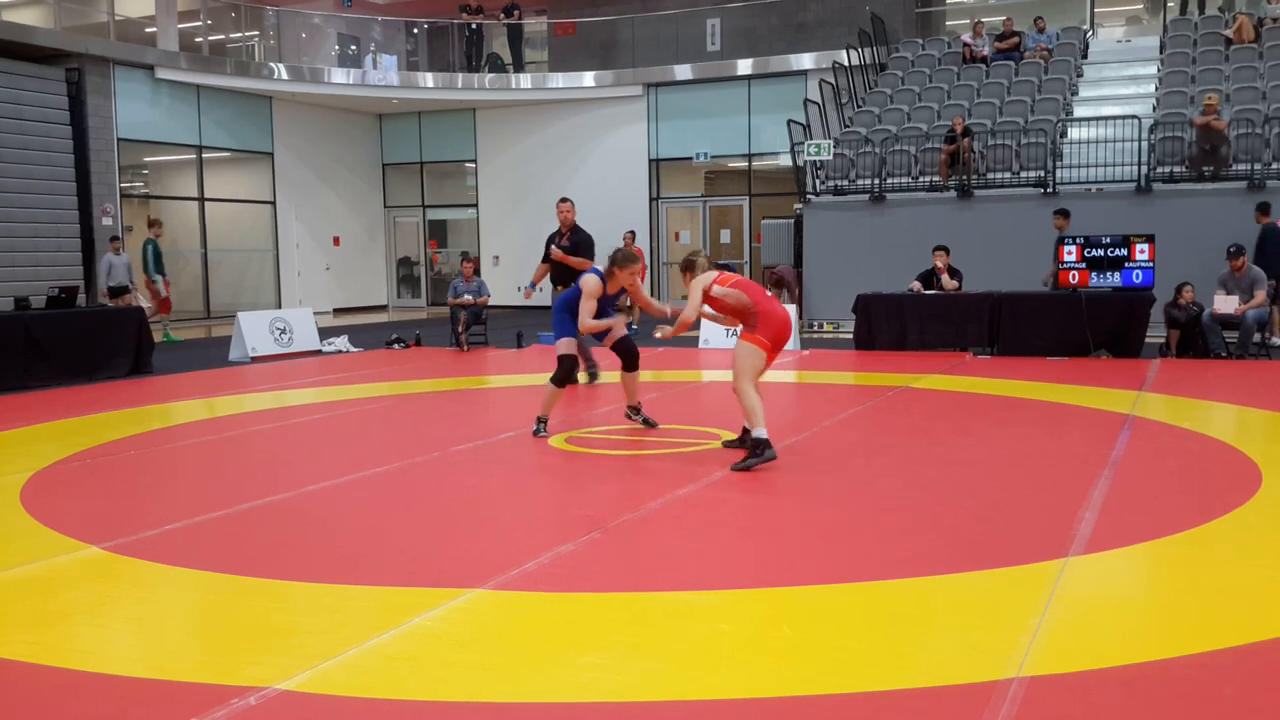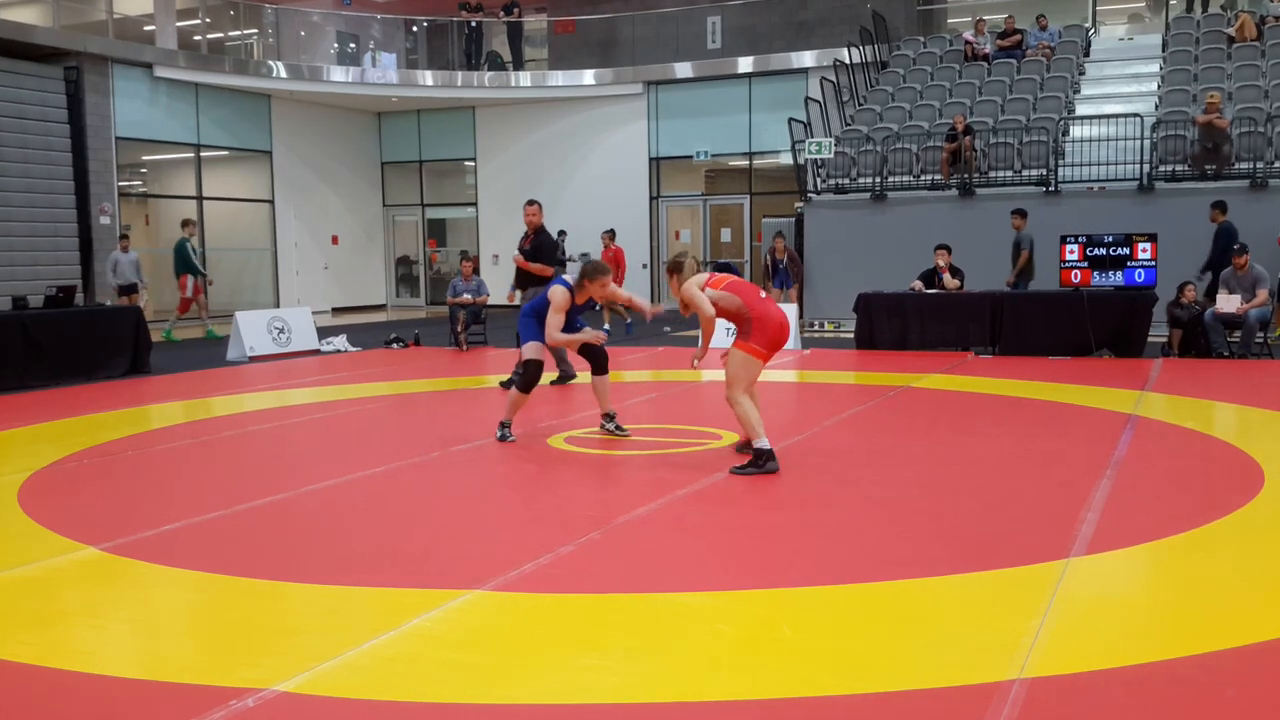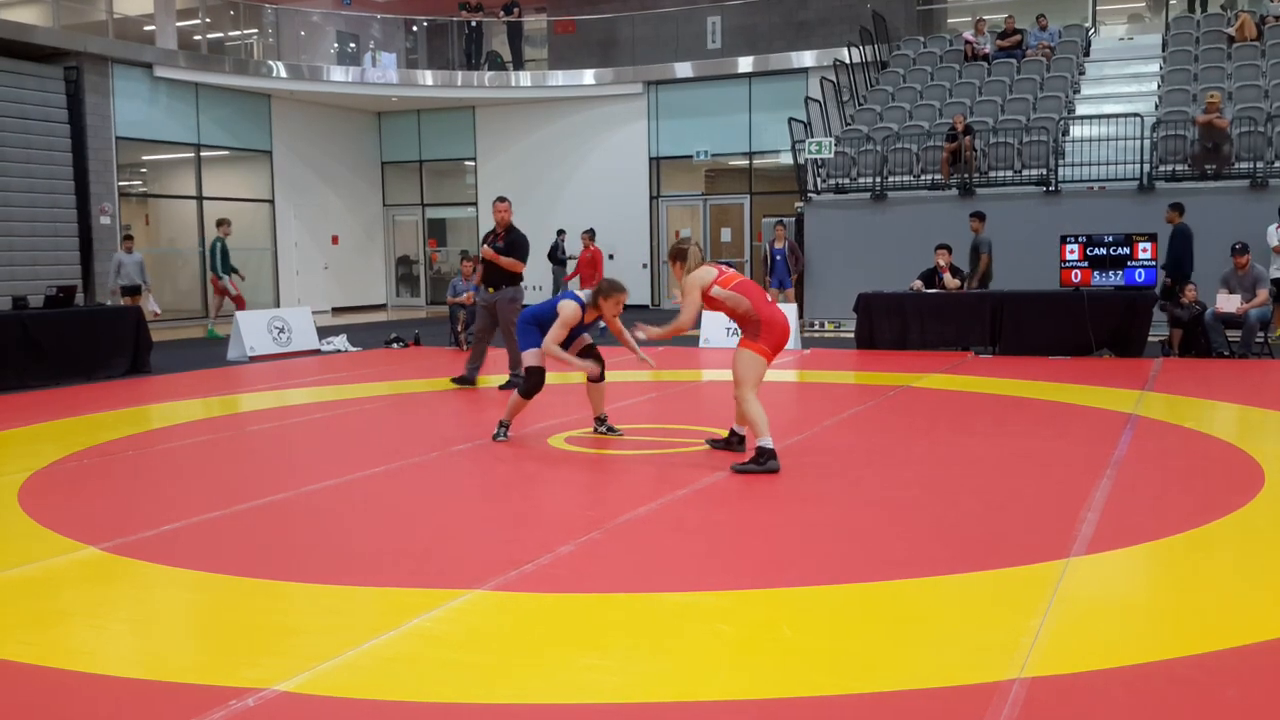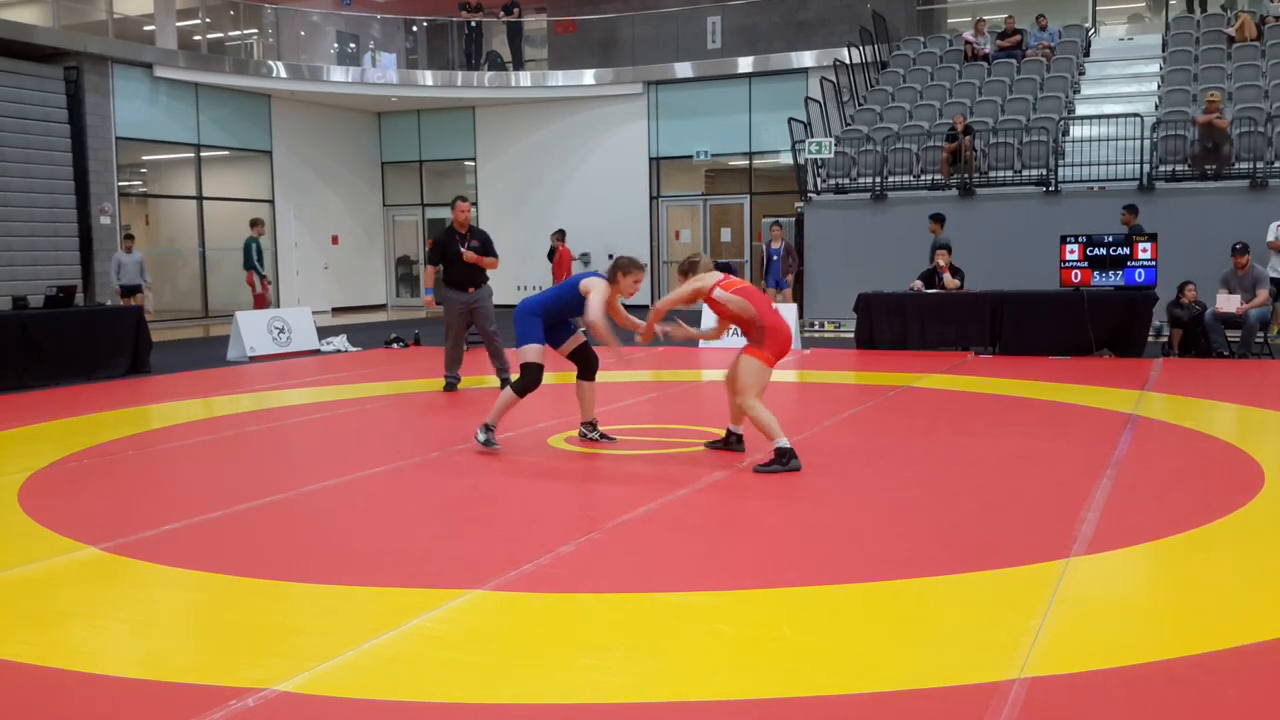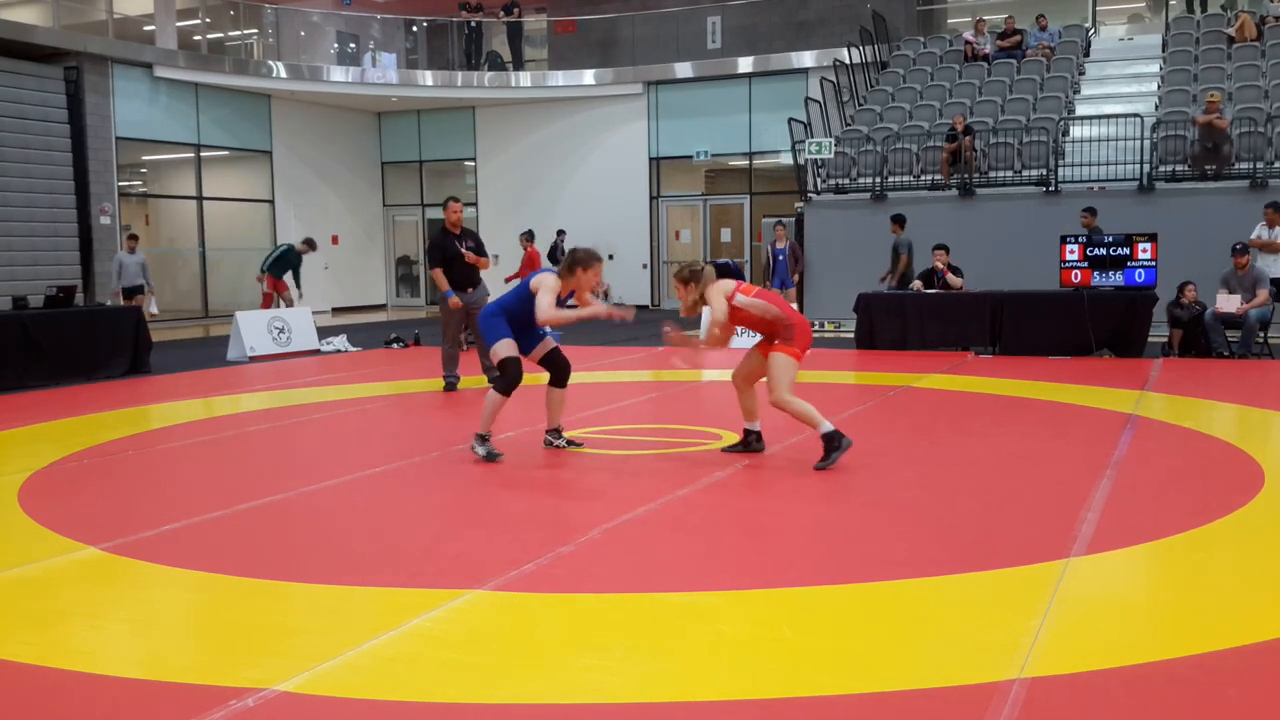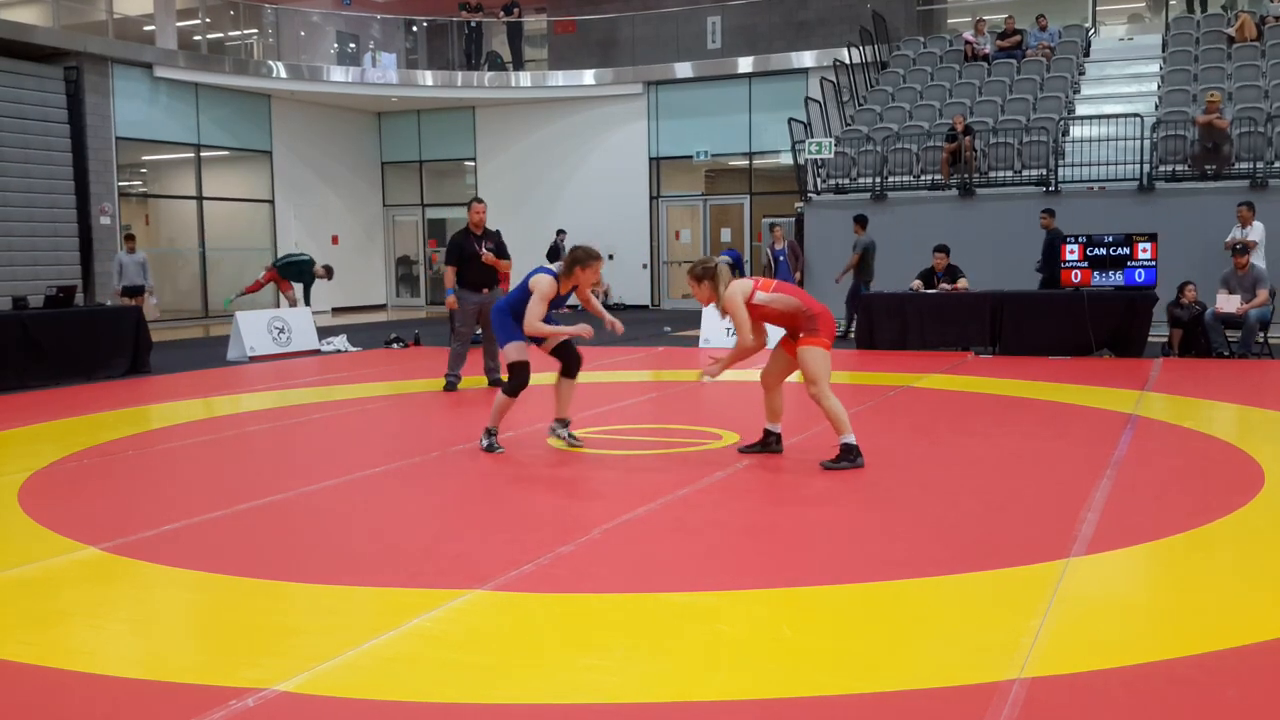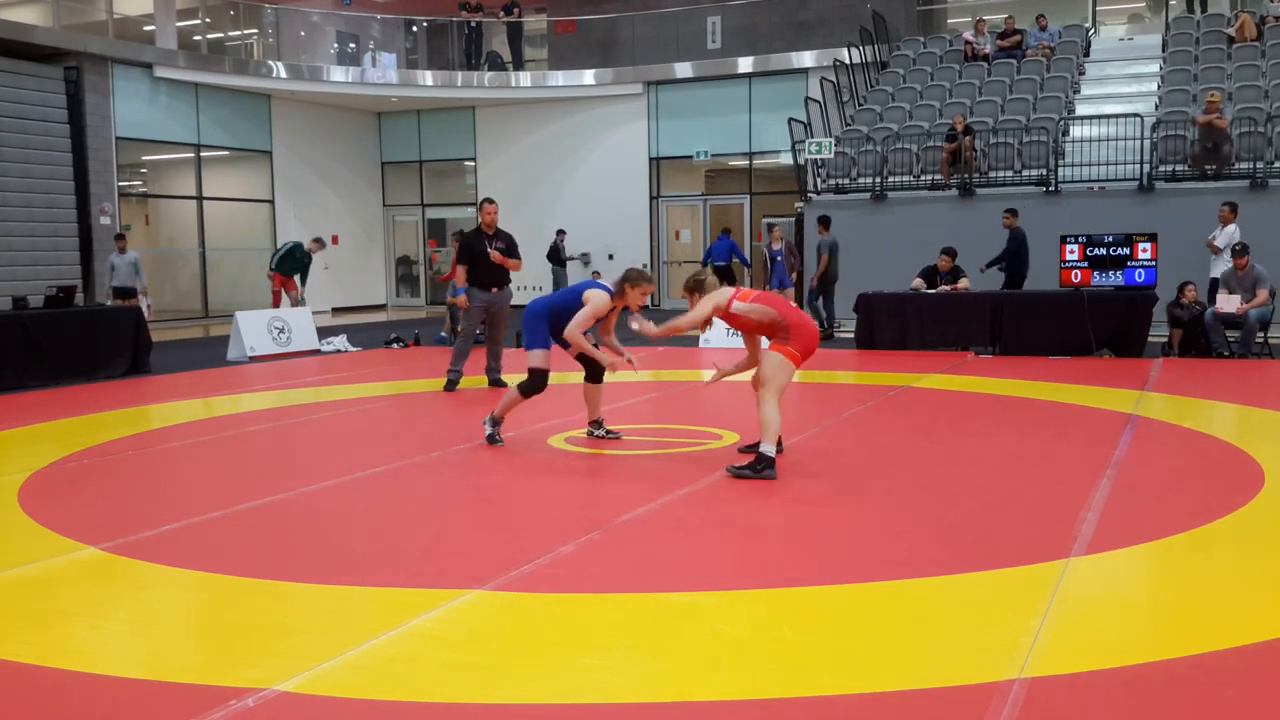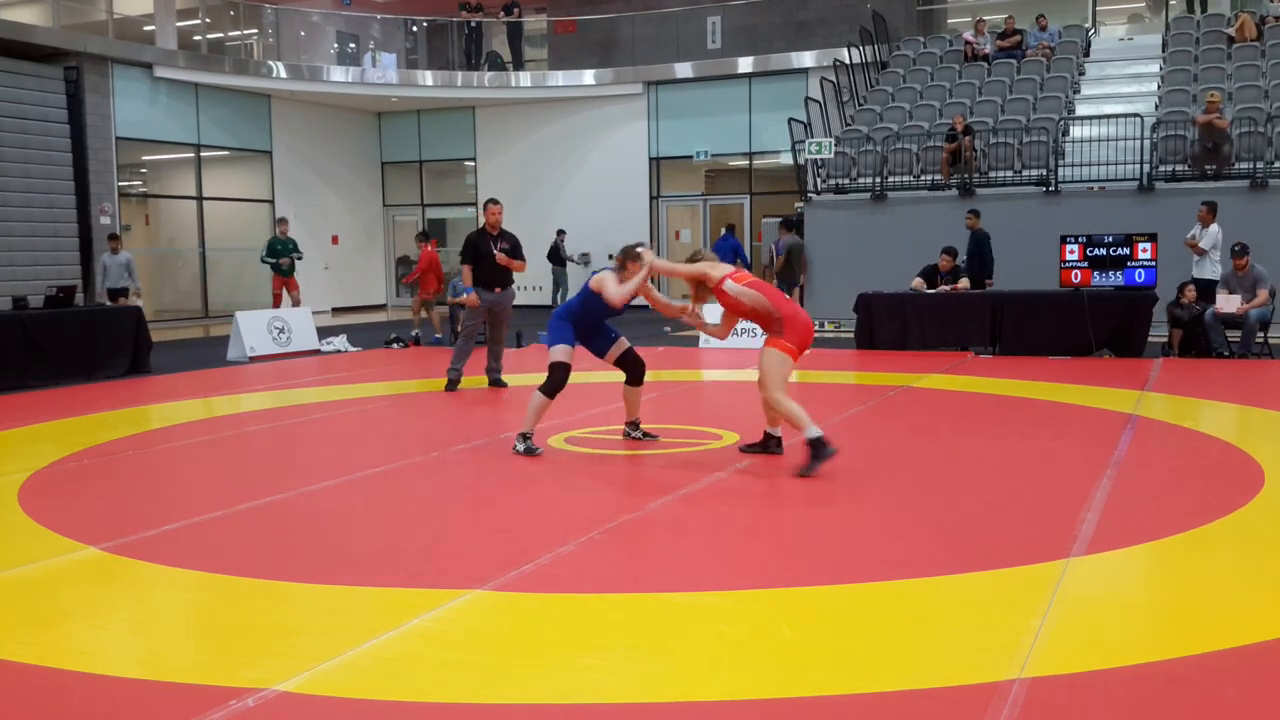
dt=0.5s
person 1, frame 1
left shoulder: (698, 282)
right shoulder: (723, 278)
left elbow: (688, 319)
left wrist: (671, 331)
right wrist: (709, 315)
left hip: (764, 321)
right hip: (779, 319)
left knee: (742, 385)
right knee: (747, 380)
left ankle: (761, 445)
right ankle: (750, 434)
person 1, frame 2
left shoulder: (688, 286)
right shoulder: (712, 280)
left elbow: (709, 314)
left wrist: (702, 348)
right wrist: (735, 352)
left hip: (759, 324)
right hip: (778, 320)
left knee: (735, 394)
right knee: (742, 386)
left ankle: (764, 456)
right ankle: (753, 440)
person 1, frame 3
left shoulder: (694, 278)
right shoulder: (715, 271)
left elbow: (684, 324)
left wrist: (657, 333)
right wrist: (691, 305)
left hip: (762, 326)
right hip: (776, 323)
left knee: (744, 394)
right knee: (743, 385)
left ankle: (767, 454)
right ankle: (736, 437)
person 1, frame 4
left shoulder: (701, 281)
right shoulder: (720, 286)
left elbow: (661, 306)
right elbow: (718, 332)
left wrist: (648, 330)
right wrist: (691, 333)
left hip: (767, 333)
right hip: (774, 332)
left knee: (745, 401)
right knee: (733, 382)
left ankle: (786, 454)
right ankle: (733, 437)
person 1, frame 5
left shoulder: (714, 290)
right shoulder: (722, 298)
left elbow: (717, 321)
right elbow: (723, 340)
left wrist: (703, 345)
right wrist: (686, 340)
left hip: (792, 330)
right hip: (780, 333)
left knee: (779, 397)
right knee: (741, 379)
left ankle: (834, 438)
right ankle: (752, 438)
person 1, frame 6
left shoulder: (731, 293)
right shoulder: (741, 295)
left elbow: (745, 341)
right elbow: (759, 341)
left wrist: (721, 366)
right wrist: (726, 362)
left hip: (814, 322)
right hip: (801, 327)
left knee: (817, 390)
right knee: (769, 380)
left ankle: (851, 451)
right ankle: (771, 439)
person 1, frame 7
left shoulder: (716, 299)
right shoulder: (736, 307)
left elbow: (682, 324)
right elbow: (754, 358)
left wrist: (655, 332)
right wrist: (725, 372)
left hip: (795, 331)
right hip: (801, 329)
left knee: (767, 395)
right knee: (761, 385)
left ankle: (766, 462)
right ankle: (771, 441)
person 1, frame 8
left shoulder: (711, 270)
right shoulder: (732, 299)
left elbow: (664, 267)
right elbow: (723, 332)
left wrist: (648, 262)
right wrist: (698, 324)
left hip: (788, 325)
right hip: (795, 323)
left knee: (772, 394)
right knee: (767, 385)
left ankle: (818, 445)
right ankle: (773, 439)
person 2, frame 1
left shoulder: (582, 237)
right shoulder: (552, 237)
left elbow: (587, 264)
right elbow: (545, 265)
left wrist: (563, 257)
right wrist: (532, 285)
right hip: (557, 291)
left ankle: (591, 367)
person 2, frame 2
left shoulder: (546, 240)
right shoulder: (525, 237)
left elbow: (548, 270)
left wrist: (523, 263)
right wrist: (513, 288)
left hip: (538, 292)
right hip: (529, 292)
left ankle: (520, 376)
right ankle: (566, 371)
person 2, frame 3
left shoulder: (518, 238)
right shoulder: (488, 236)
left elbow: (518, 266)
left wrist: (494, 256)
left hip: (509, 293)
right hip: (487, 292)
left knee: (511, 337)
right knee: (479, 334)
left ankle: (516, 376)
right ankle: (470, 375)
person 2, frame 4
left shoulder: (481, 235)
right shoulder: (442, 238)
left elbow: (494, 263)
right elbow: (432, 266)
left wrist: (477, 259)
right wrist: (429, 291)
left hip: (480, 292)
right hip: (454, 294)
left knee: (491, 334)
right knee: (454, 339)
left ankle: (504, 374)
right ankle: (452, 378)
person 2, frame 5
left shoulder: (472, 236)
right shoulder: (437, 239)
left elbow: (486, 263)
right elbow: (436, 271)
left wrist: (475, 259)
right wrist: (449, 295)
left hip: (476, 293)
right hip: (452, 295)
left knee: (485, 335)
right knee: (451, 339)
left ankle: (492, 373)
right ankle: (450, 378)
person 2, frame 6
left shoulder: (495, 238)
right shoulder: (458, 239)
left elbow: (507, 266)
right elbow: (450, 268)
left wrist: (494, 261)
right wrist: (449, 293)
left hip: (492, 294)
right hip: (467, 295)
left knee: (492, 337)
right knee: (461, 337)
left ankle: (493, 375)
right ankle: (452, 377)
person 2, frame 7
left shoulder: (506, 238)
right shoulder: (469, 238)
left elbow: (517, 265)
right elbow: (461, 267)
left wrist: (502, 260)
right wrist: (460, 291)
left hip: (501, 293)
right hip: (476, 293)
left knee: (496, 337)
right knee: (466, 334)
left ankle: (494, 375)
right ankle: (454, 375)
person 2, frame 8
left shoulder: (511, 239)
right shoulder: (474, 238)
left elbow: (522, 266)
right elbow: (466, 267)
left wrist: (508, 261)
right wrist: (469, 291)
left hip: (504, 294)
right hip: (480, 293)
left knee: (498, 337)
right knee: (468, 333)
left ankle: (494, 375)
right ankle: (454, 374)
person 3, frame 1
left shoulder: (630, 280)
right shoulder: (593, 281)
left elbow: (649, 305)
right elbow: (583, 326)
left wrist: (666, 310)
right wrist: (614, 322)
left hip: (600, 312)
right hip: (566, 313)
left knee: (630, 354)
right knee: (567, 367)
left ankle: (634, 410)
right ankle: (541, 421)
person 3, frame 2
left shoulder: (602, 288)
right shoulder: (562, 293)
left elbow: (629, 299)
right elbow: (550, 338)
left wrist: (646, 308)
right wrist: (584, 337)
left hip: (566, 318)
right hip: (533, 319)
left knee: (600, 357)
right knee: (531, 373)
left ankle: (608, 419)
right ankle: (505, 425)
person 3, frame 3
left shoulder: (604, 308)
right shoulder: (573, 309)
left elbow: (620, 333)
right elbow: (547, 347)
left wrist: (639, 353)
right wrist: (579, 363)
left hip: (558, 326)
right hip: (532, 324)
left knee: (596, 365)
right knee: (534, 380)
left ankle: (600, 421)
right ankle: (504, 424)
person 3, frame 4
left shoulder: (607, 292)
right shoulder: (600, 286)
left elbow: (624, 320)
right elbow: (594, 319)
right wrist: (615, 347)
left hip: (553, 320)
right hip: (530, 314)
left knee: (589, 363)
right knee: (531, 378)
left ankle: (588, 427)
right ankle: (487, 428)
person 3, frame 5
left shoulder: (573, 284)
right shoulder: (551, 281)
left elbow: (589, 302)
right elbow: (544, 316)
left wrist: (614, 312)
right wrist: (588, 312)
left hip: (520, 322)
right hip: (495, 319)
left knee: (560, 368)
right knee: (511, 374)
left ankle: (553, 434)
right ankle: (481, 438)
person 3, frame 6
left shoulder: (574, 278)
right shoulder: (547, 282)
left elbow: (587, 299)
right elbow: (529, 328)
left wrist: (606, 316)
right wrist: (570, 330)
left hip: (535, 316)
right hip: (508, 316)
left knee: (572, 359)
right knee: (520, 376)
left ankle: (560, 423)
right ankle: (490, 432)
person 3, frame 7
left shoulder: (618, 301)
right shoulder: (603, 299)
left elbow: (606, 336)
right elbow: (570, 334)
left wrist: (624, 354)
right wrist: (601, 356)
left hip: (560, 320)
right hip: (538, 316)
left knee: (597, 368)
right knee: (537, 382)
left ankle: (595, 425)
right ankle: (494, 420)
person 3, frame 8
left shoulder: (637, 282)
right shoulder: (607, 277)
left elbow: (666, 308)
right elbow: (617, 300)
left wrist: (684, 308)
right wrist: (643, 273)
left hip: (593, 326)
right hip: (565, 322)
left knee: (636, 367)
right knee: (558, 378)
left ankle: (632, 427)
right ankle: (523, 438)
